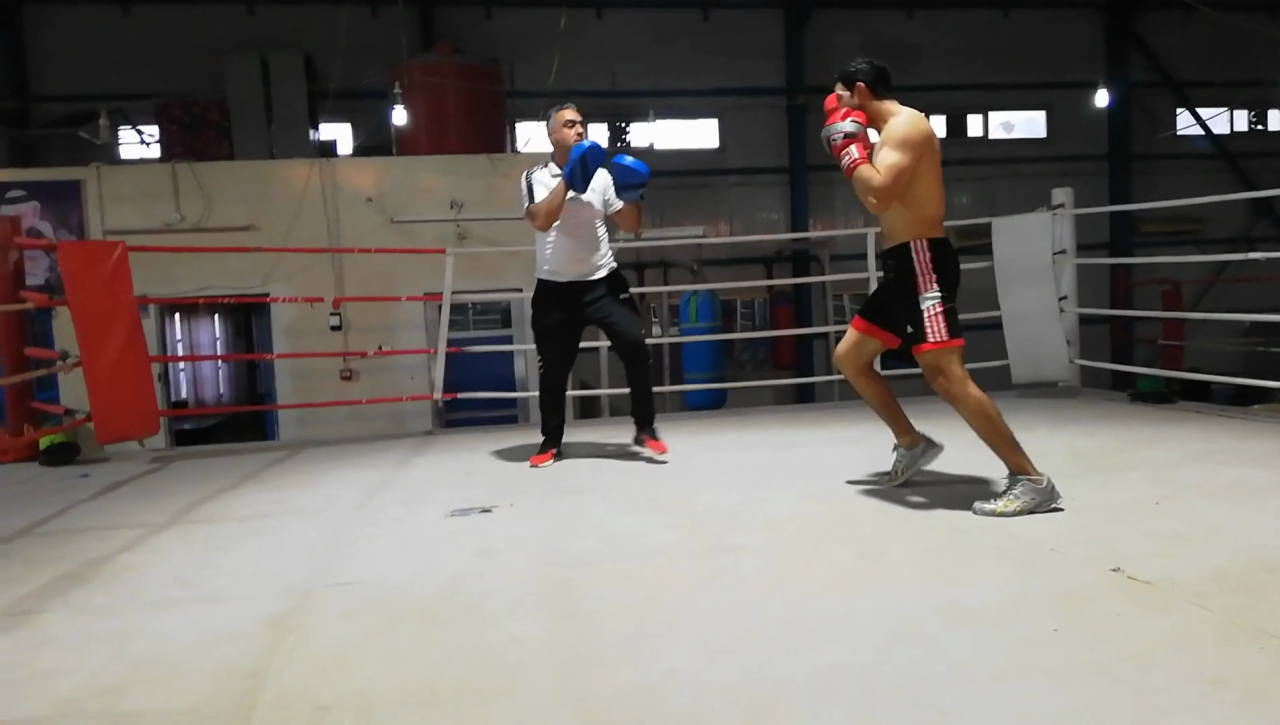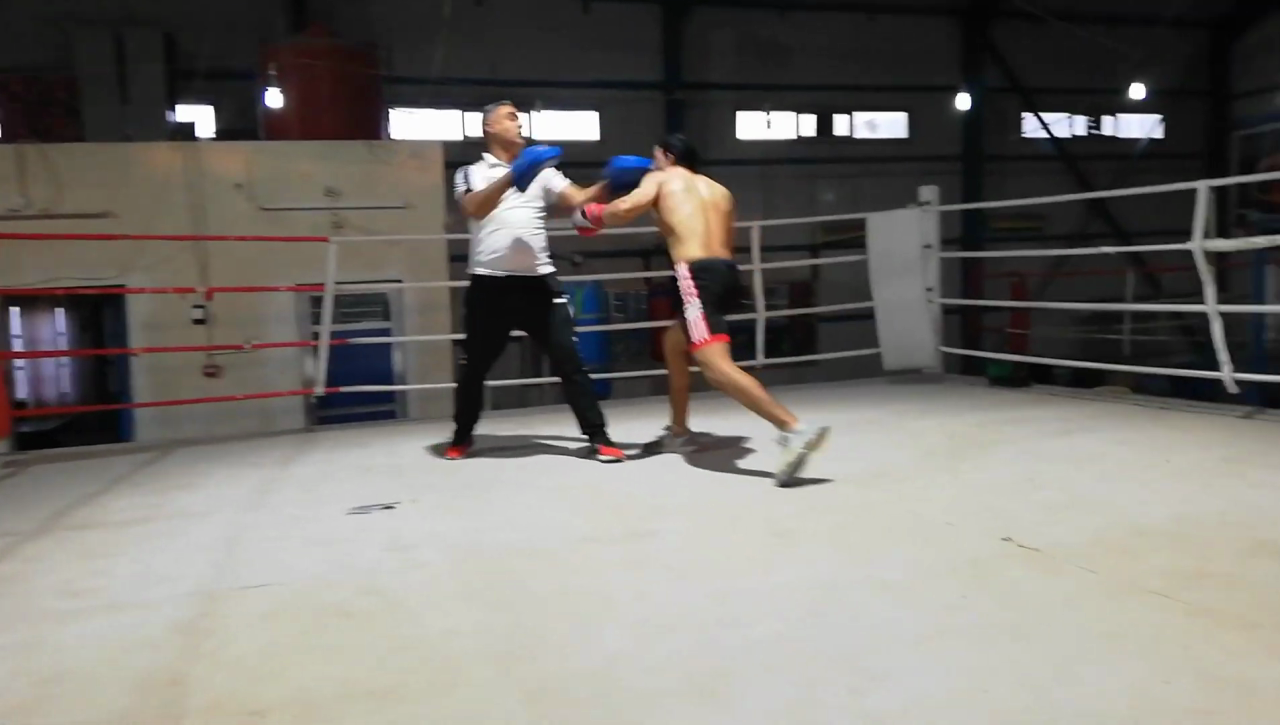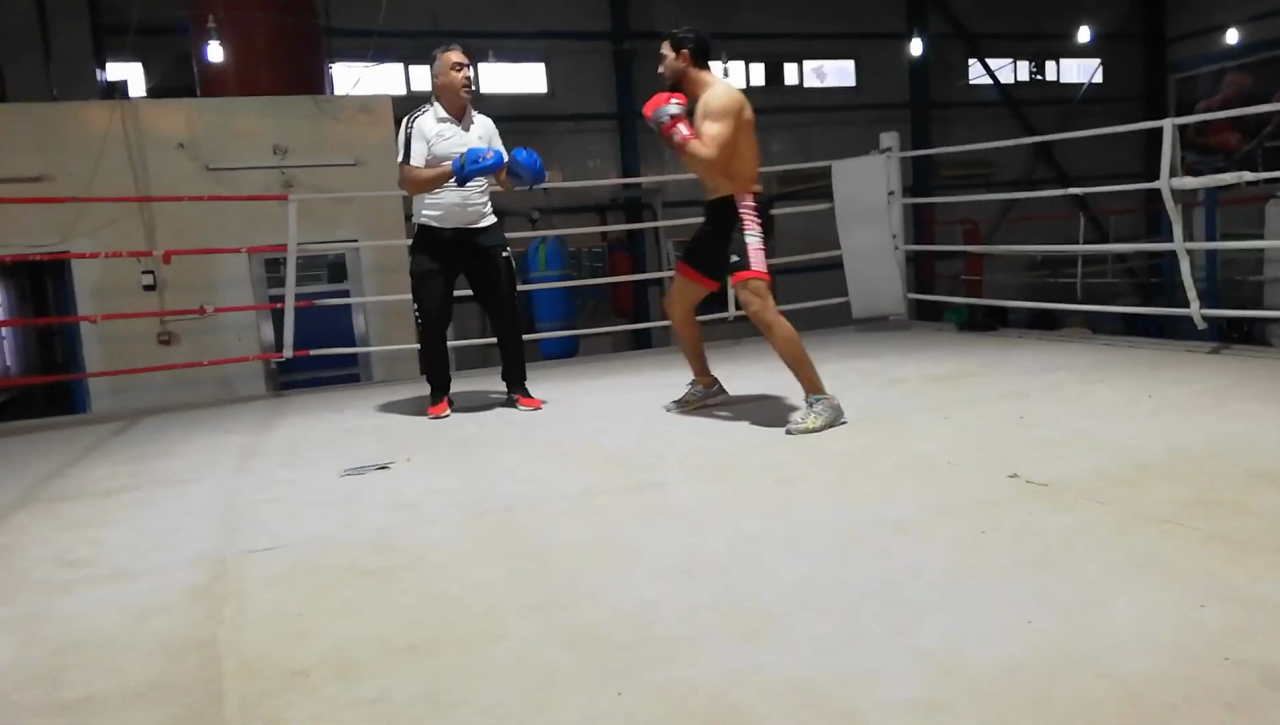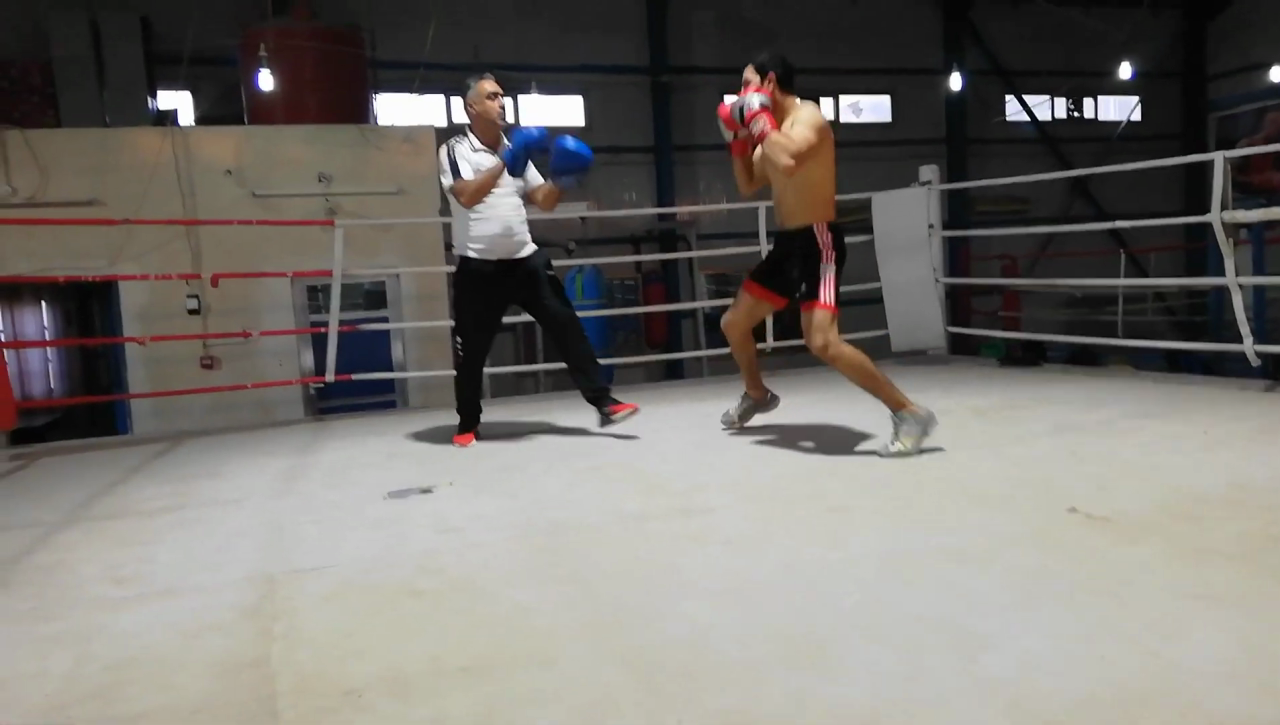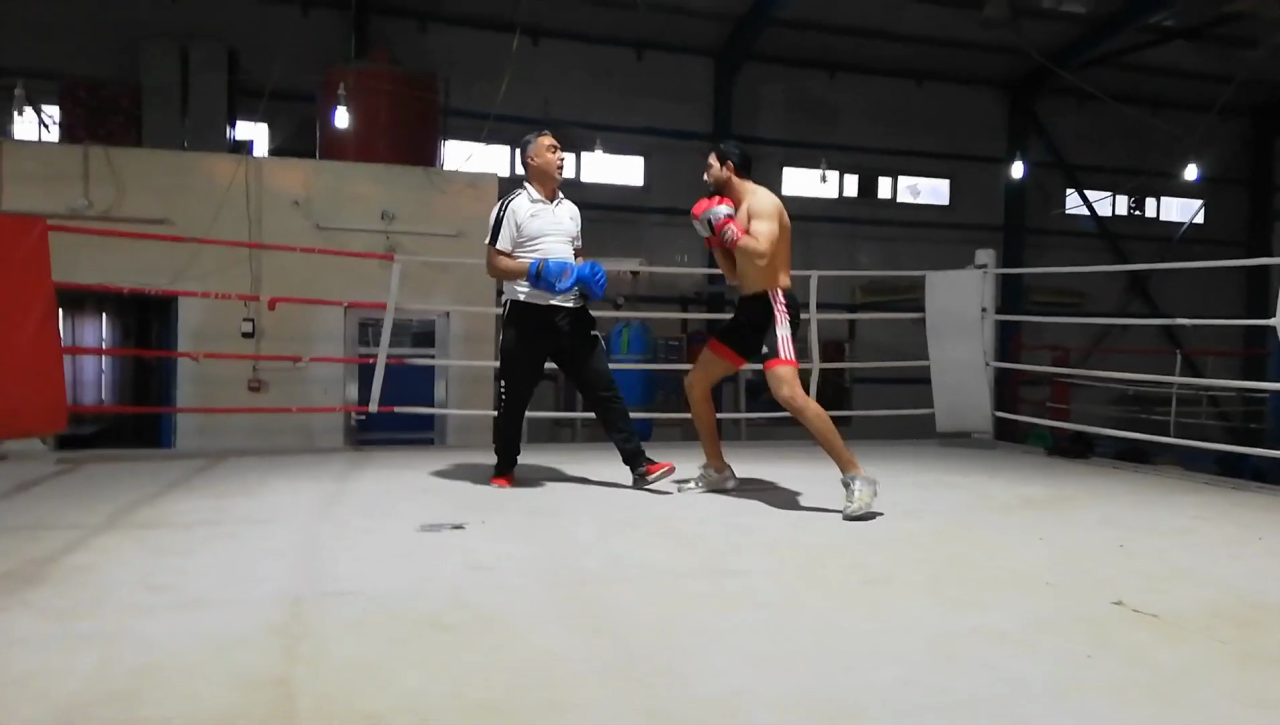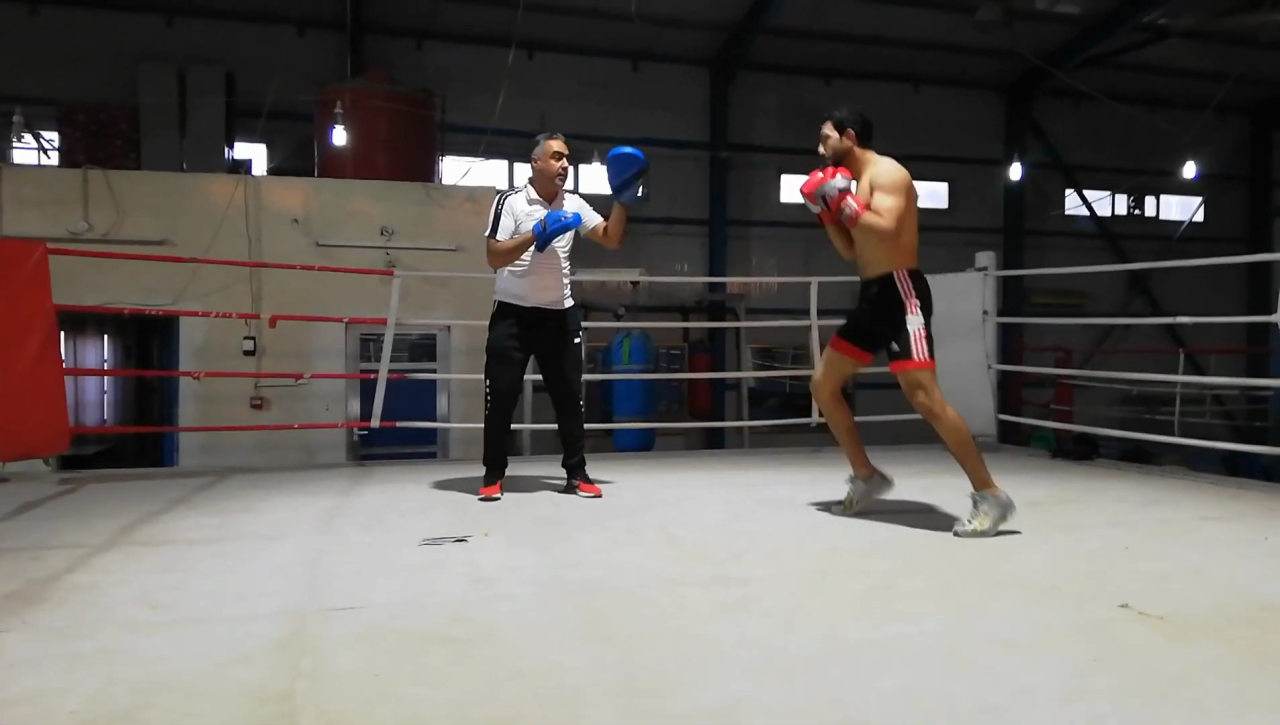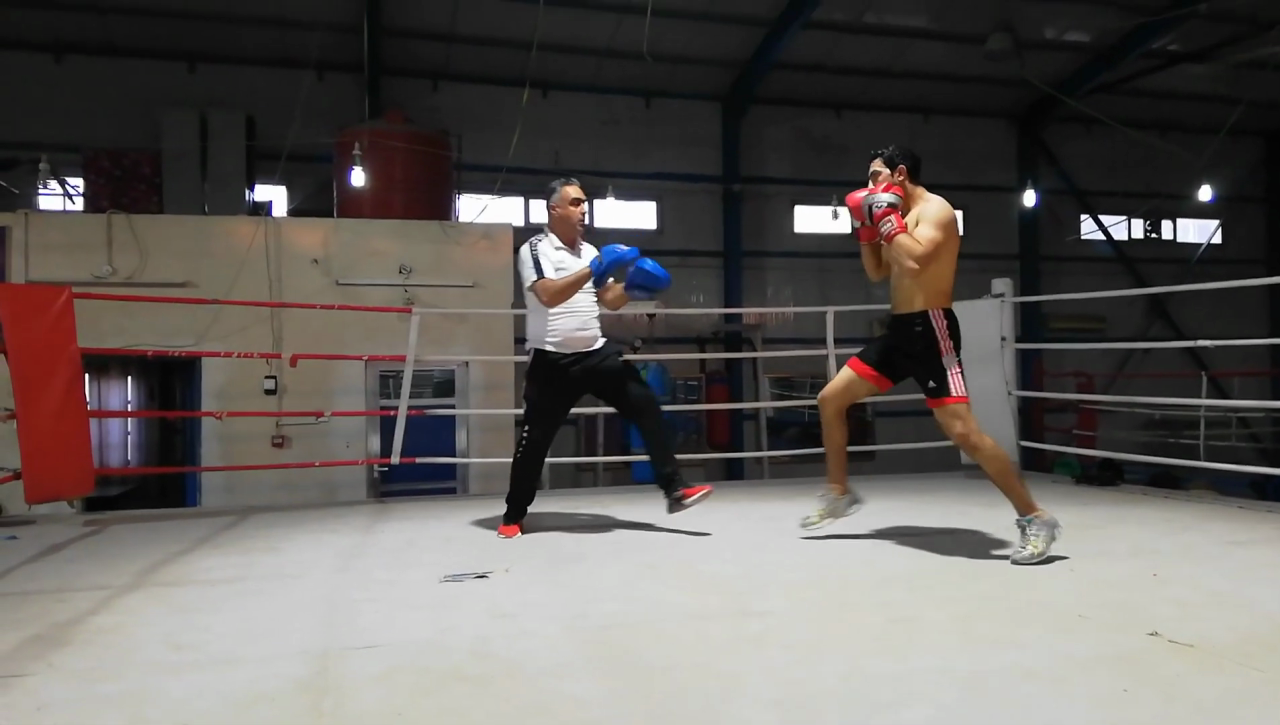
dt=0.7s
person 1, frame 1
left shoulder: (906, 124)
right shoulder: (891, 131)
left elbow: (879, 196)
right elbow: (878, 203)
left wrist: (847, 146)
right wrist: (853, 149)
left hip: (922, 263)
right hip: (901, 268)
left knee: (946, 378)
right knee: (848, 358)
left ankle: (1031, 479)
right ankle: (913, 442)
person 1, frame 2
left shoulder: (661, 178)
right shoulder: (720, 191)
left elbow: (629, 206)
left wrist: (589, 214)
left hip: (696, 277)
right hip: (724, 274)
left knee: (717, 366)
right knee: (672, 346)
left ankle: (796, 430)
right ankle: (678, 431)
person 1, frame 3
left shoulder: (721, 96)
right shoulder: (703, 102)
left elbow: (710, 159)
left wrist: (675, 126)
right wrist: (672, 131)
left hip: (742, 211)
right hip: (718, 215)
left knee: (758, 306)
right knee: (676, 305)
left ankle: (820, 399)
right ankle: (706, 384)
person 1, frame 4
left shoulder: (807, 117)
right shoulder: (774, 126)
left elbow: (786, 162)
right elbow: (748, 185)
left wrist: (757, 120)
right wrist: (734, 135)
left hip: (816, 243)
right hip: (787, 245)
left knee: (823, 343)
right knee: (734, 326)
left ankle: (910, 415)
right ankle: (757, 396)
person 1, frame 5
left shoulder: (761, 201)
right shoulder: (739, 208)
left elbow: (763, 259)
left wrist: (725, 225)
right wrist: (714, 235)
left hip: (773, 306)
right hip: (749, 309)
left knee: (789, 393)
right knee: (696, 382)
left ankle: (856, 477)
right ankle: (717, 470)
person 1, frame 6
left shoulder: (885, 173)
right shoulder: (856, 182)
left elbow: (884, 231)
left wrist: (842, 201)
right wrist: (826, 211)
left hip: (900, 293)
right hip: (871, 297)
left knee: (924, 398)
right knee: (823, 384)
left ankle: (991, 496)
right ankle: (868, 478)
person 1, frame 7
left shoulder: (935, 210)
right shoulder: (899, 217)
left elbow: (914, 261)
right elbow: (877, 273)
left wrist: (885, 217)
right wrist: (866, 228)
left hip: (930, 330)
right hip: (898, 330)
left knee: (962, 430)
right knee: (830, 400)
left ankle: (1035, 519)
right ankle: (839, 494)
person 2, frame 1
left shoulder: (601, 174)
right shoulder: (535, 178)
left elbow: (630, 226)
right elbow: (542, 221)
left wrist: (632, 196)
right wrist: (568, 180)
left hip: (602, 283)
right hip: (555, 289)
left knee: (635, 346)
right knee: (553, 370)
left ankle: (645, 429)
right ankle: (551, 443)
person 2, frame 2
left shoulder: (541, 171)
right shoulder: (472, 173)
left elbow: (579, 198)
right elbow: (475, 209)
left wrist: (610, 181)
right wrist: (512, 176)
left hip: (538, 283)
right hip: (490, 286)
left knee: (568, 358)
right knee: (475, 366)
left ankle: (598, 438)
right ankle: (462, 436)
person 2, frame 3
left shoulder: (484, 124)
right shoulder: (418, 123)
left elbow: (502, 176)
right elbow: (409, 182)
left wrist: (520, 174)
right wrist: (455, 168)
left hip: (483, 234)
right hip: (434, 238)
left knee: (506, 311)
right knee: (432, 318)
left ankle: (516, 387)
right ankle: (440, 393)
person 2, frame 4
left shoulder: (520, 150)
right shoulder: (454, 150)
left elbow: (544, 202)
right elbow: (466, 197)
left wrist: (566, 176)
right wrist: (505, 162)
left hip: (525, 262)
right hip: (477, 269)
left knee: (567, 328)
right knee: (471, 350)
left ankle: (603, 401)
right ankle: (467, 423)
person 2, frame 5
left shoulder: (571, 209)
right shoulder: (512, 206)
right elbow: (494, 264)
left wrist: (590, 271)
right wrist: (534, 270)
left hip: (570, 313)
right hip: (527, 314)
left knee: (602, 385)
right knee: (514, 395)
left ankle: (638, 463)
right ankle: (504, 467)
person 2, frame 6
left shoulder: (573, 205)
right shoulder: (510, 202)
left elbow: (610, 239)
right elbow: (494, 257)
left wrist: (623, 198)
right wrist: (537, 233)
left hip: (560, 314)
right hip: (512, 315)
left knee: (569, 394)
right knee: (501, 395)
left ankle: (576, 473)
right ankle: (493, 475)
person 2, frame 7
left shoulder: (590, 251)
right shoulder: (535, 249)
left elbow: (608, 301)
right elbow: (549, 296)
left wrist: (633, 287)
right wrist: (593, 269)
left hip: (597, 354)
right hip: (552, 361)
left knee: (646, 406)
right knee: (534, 441)
left ankle: (674, 488)
right ankle: (514, 515)
